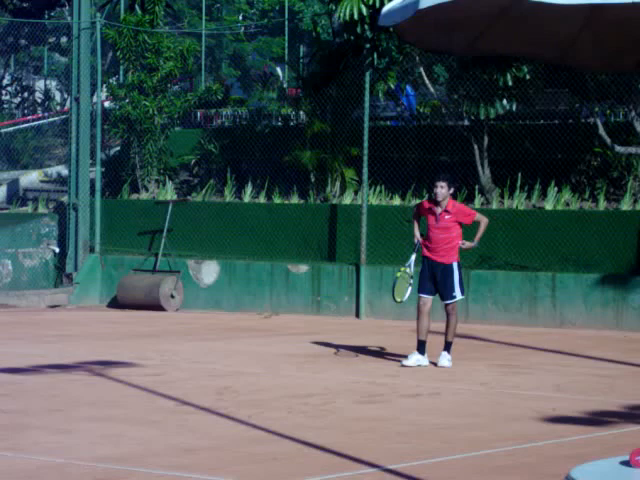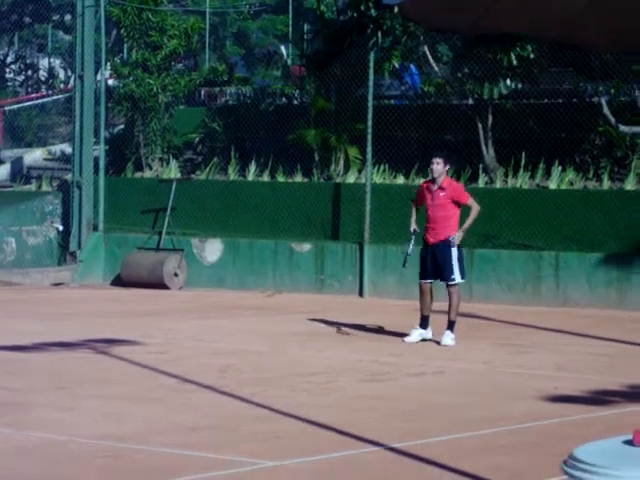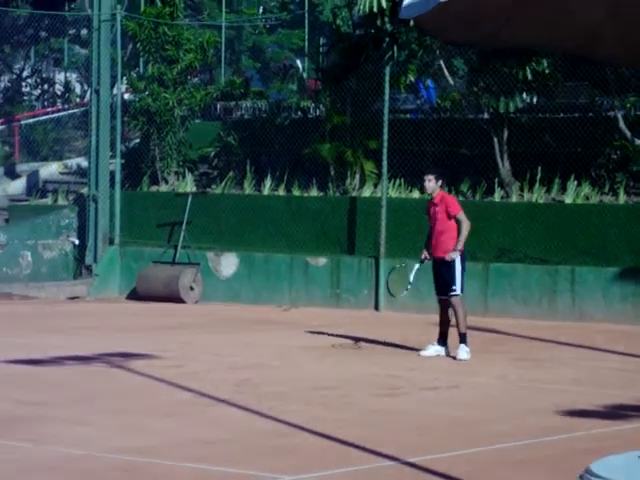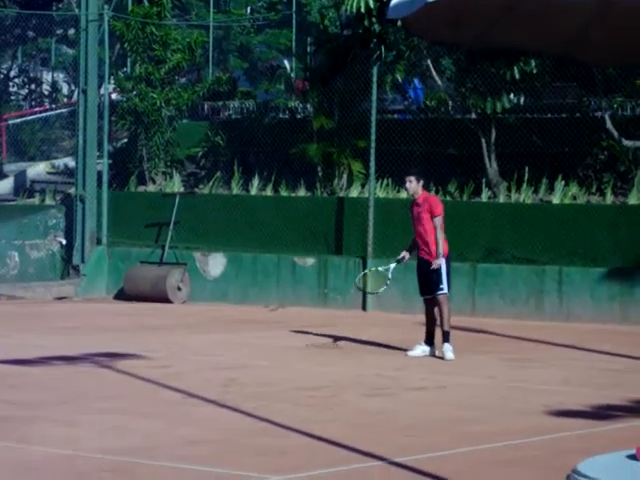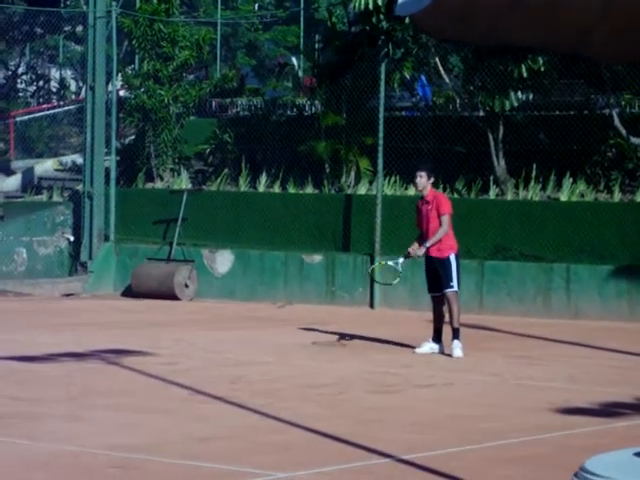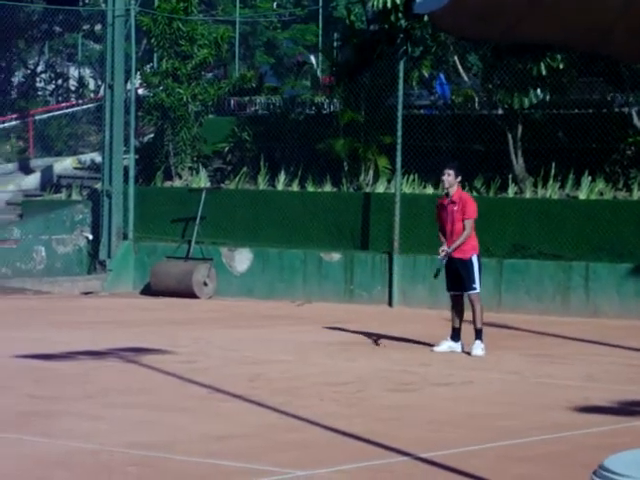
dt=0.4s
person 1, frame 1
left shoulder: (458, 210)
right shoulder: (426, 206)
left elbow: (484, 220)
right elbow: (415, 213)
left wrist: (474, 242)
right wrist: (416, 232)
left hip: (449, 263)
right hip: (429, 261)
left knee: (450, 308)
right knee: (423, 305)
left ankle: (446, 353)
right ankle: (420, 354)
person 1, frame 2
left shoulder: (454, 188)
right shoulder: (424, 187)
left elbow: (475, 208)
right elbow: (416, 203)
left wrist: (461, 230)
right wrist: (413, 220)
left hip: (447, 243)
right hip: (429, 242)
left knee: (452, 286)
right knee: (424, 285)
left ankle: (450, 331)
right ankle: (423, 328)
person 1, frame 3
left shoulder: (448, 200)
right shoulder: (430, 204)
left elbow: (465, 223)
left wrist: (457, 249)
right wrist: (426, 248)
left hip: (451, 258)
right hip: (438, 258)
left knee: (455, 298)
right knee: (442, 301)
left ankle: (463, 345)
right ankle: (441, 344)
person 1, frame 4
left shoulder: (432, 201)
right shoulder: (413, 206)
left elbow: (439, 230)
left wrist: (438, 256)
right wrist: (408, 251)
left hip: (437, 258)
right hip: (423, 259)
left knee: (441, 297)
right knee: (428, 301)
left ankle: (447, 344)
right ankle: (428, 344)
person 1, frame 5
left shoulder: (440, 198)
right shoulder: (420, 204)
left elbow: (445, 228)
left wrist: (424, 246)
right wrist: (415, 246)
left hip: (446, 253)
right hip: (430, 255)
left knee: (450, 294)
right knee: (436, 298)
left ankle: (456, 341)
right ankle: (436, 341)
person 1, frame 6
left shoulder: (466, 200)
right shoulder: (441, 202)
left elbow: (468, 230)
left wrist: (450, 248)
right wrist: (443, 243)
left hip: (468, 254)
right hip: (451, 256)
left knee: (473, 296)
right knee: (455, 297)
left ankle: (479, 341)
right ankle: (455, 340)
